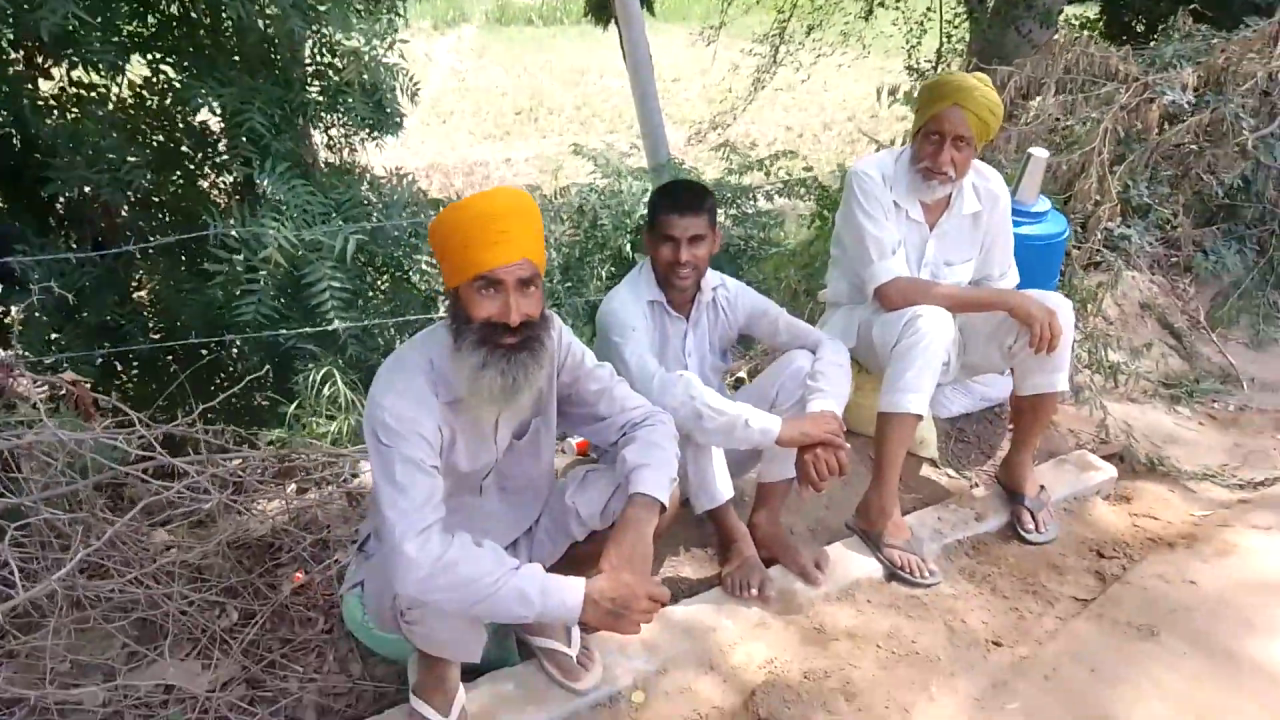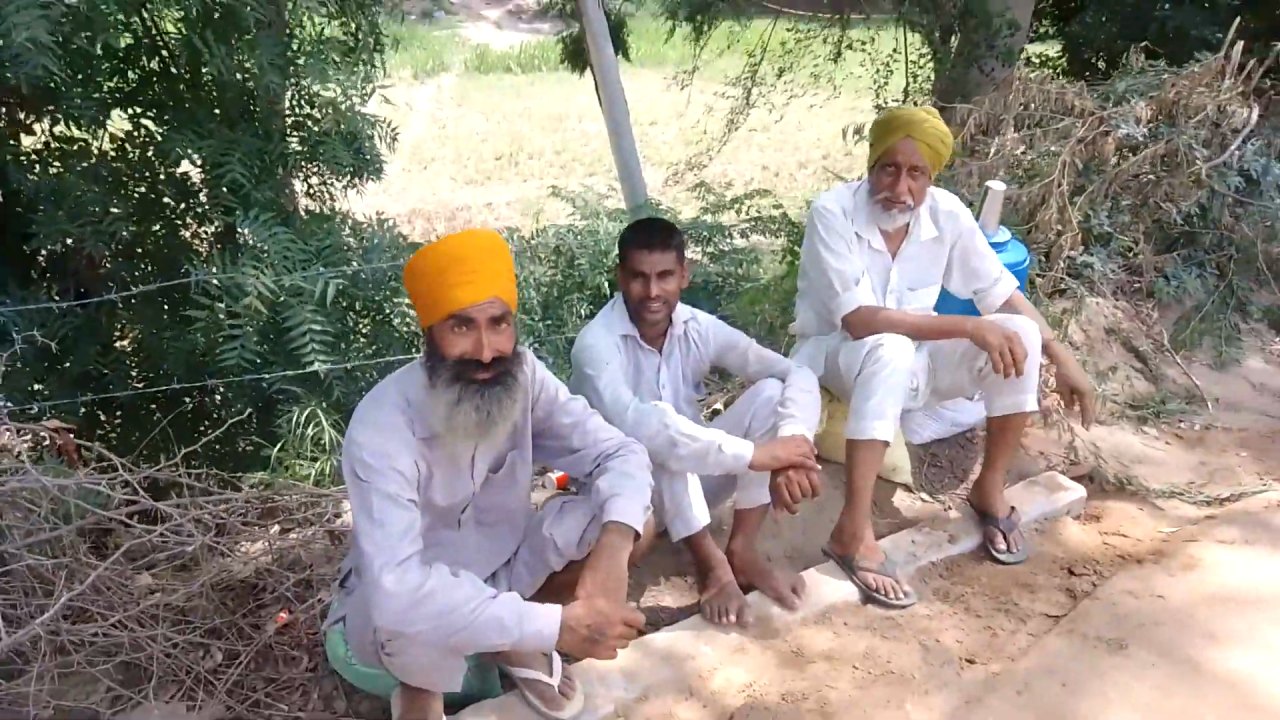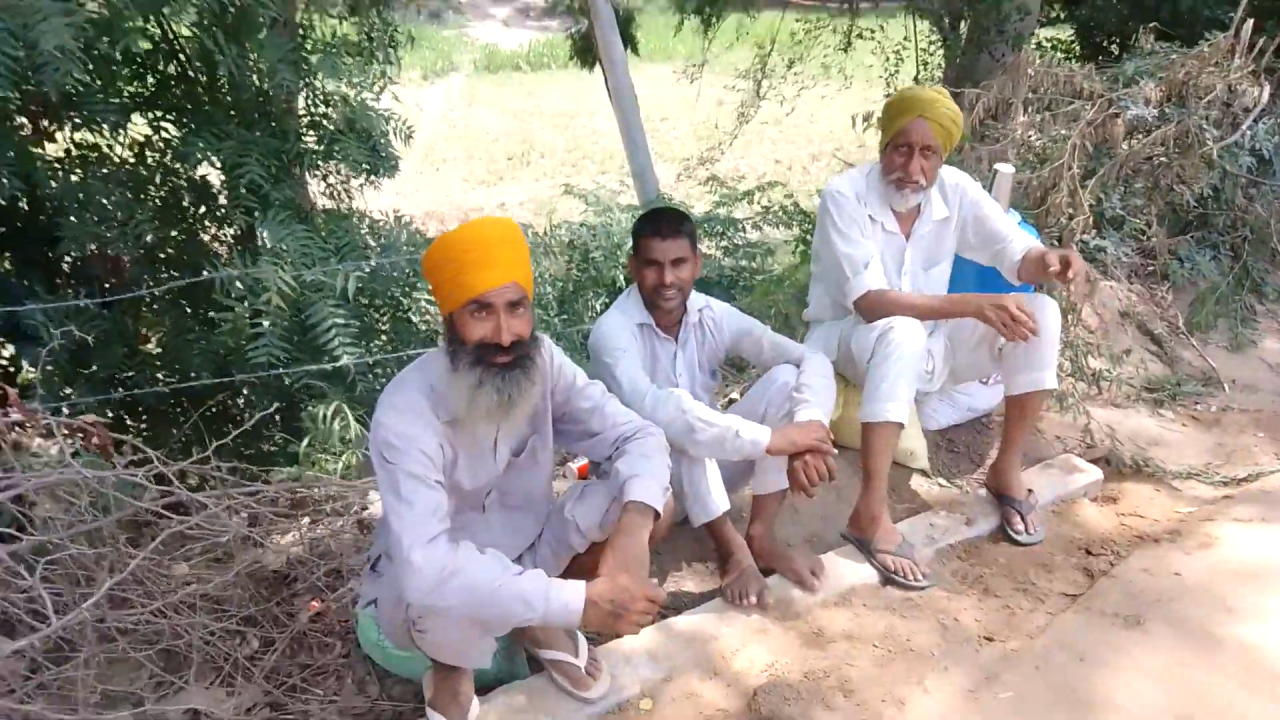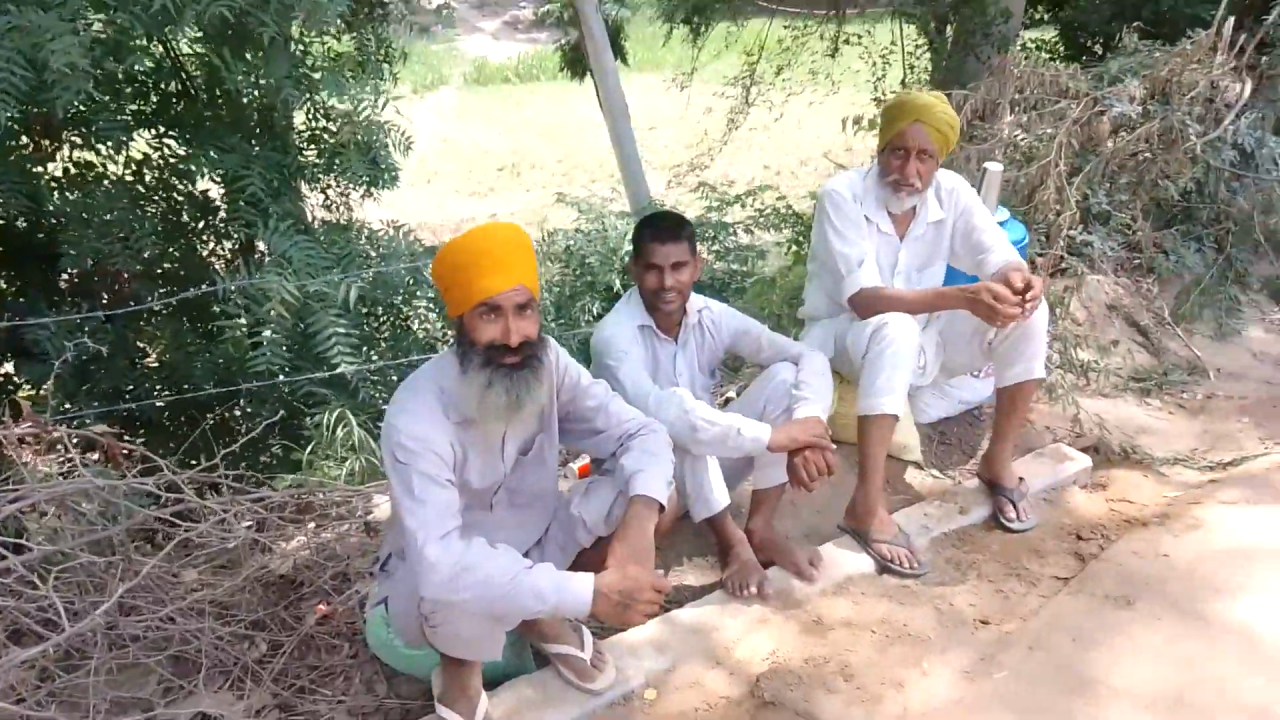
dt=0.3s
person 1, frame 1
left shoulder: (546, 338)
right shoulder: (404, 390)
left elbow: (647, 423)
right elbow: (420, 559)
left wrist: (638, 522)
right wrist: (580, 600)
left hip: (523, 532)
right hip: (425, 568)
left knee: (654, 488)
right knee: (437, 588)
left ankle: (534, 611)
right ankle: (437, 659)
person 1, frame 2
left shoulder: (522, 374)
right shoulder: (382, 426)
left elbow: (621, 454)
right elbow: (397, 591)
left wrist: (613, 548)
right wrist: (556, 625)
left hip: (502, 564)
right hip: (405, 598)
left knee: (633, 520)
right knee: (420, 621)
left ankle: (512, 639)
person 1, frame 3
left shoulder: (539, 360)
right shoulder: (406, 412)
left elbow: (639, 437)
right elbow: (426, 570)
left wrist: (633, 529)
right wrist: (579, 602)
left hip: (524, 548)
right hip: (432, 582)
left knee: (651, 500)
right knee: (446, 601)
left ankle: (535, 620)
right ankle: (450, 669)
person 1, frame 4
left shoulder: (546, 361)
right shoulder: (418, 414)
left elbow: (643, 433)
right elbow: (440, 566)
left wrist: (640, 520)
right wrist: (589, 593)
left hip: (531, 546)
right hip: (430, 583)
left knee: (653, 495)
right knee: (464, 597)
left ankle: (542, 615)
right ankle: (460, 662)
person 2, frame 1
left shoulder: (988, 189)
right shoulder: (871, 179)
left elbow: (1000, 284)
right elbow: (892, 291)
left wrist: (1024, 376)
right wrist: (1007, 302)
left hip: (942, 333)
right hip: (864, 326)
left knee: (1053, 310)
right knee: (928, 322)
left ankle: (1018, 466)
right ankle: (879, 506)
person 2, frame 2
left shoulder: (946, 213)
right shoulder: (833, 211)
left elbow: (999, 292)
right elbow: (859, 319)
left wrist: (1059, 356)
right wrist: (968, 327)
left hip: (912, 356)
right hip: (835, 354)
left knee: (1020, 337)
right knee: (890, 350)
left ankle: (989, 489)
right ankle: (853, 531)
person 2, frame 3
left shoulder: (956, 189)
right shoulder: (845, 195)
left elbow: (1018, 252)
right elbow: (870, 302)
left wrist: (1048, 262)
right wrist: (973, 305)
left hip: (925, 341)
right hip: (849, 339)
left knee: (1039, 313)
right knee: (902, 334)
left ankle: (1005, 471)
right ankle: (870, 515)
person 2, frame 4
left shoulder: (952, 192)
right shoulder: (842, 195)
left elbow: (999, 260)
right elbow: (864, 300)
left wrist: (1018, 277)
right wrist: (963, 298)
left hip: (918, 337)
right hip: (843, 336)
left knee: (1026, 311)
right knee: (895, 328)
left ankle: (997, 461)
right ankle: (867, 506)
person 3, frame 1
left shoulder: (728, 295)
right shoulder: (622, 309)
left elbow: (828, 348)
right elbow: (659, 394)
left wrist: (821, 423)
right wrist: (779, 429)
left hip: (717, 446)
left knee: (801, 365)
right knee: (682, 409)
left ankle: (765, 526)
right ankle: (733, 536)
person 3, frame 2
left shoulder: (699, 328)
right shoulder: (596, 344)
left elbow: (798, 375)
right elbow: (633, 423)
left wrist: (792, 443)
right wrist: (751, 453)
left hip: (691, 479)
left knee: (771, 392)
right knee: (657, 440)
left ankle: (742, 552)
right ankle: (711, 564)
person 3, frame 3
left shoulder: (713, 316)
right shoulder: (613, 332)
left elbow: (812, 361)
right elbow: (653, 410)
left wrist: (808, 430)
right wrist: (768, 439)
left hip: (710, 465)
left knee: (786, 378)
right knee: (676, 426)
left ankle: (761, 537)
right ankle: (730, 547)
person 3, frame 4
left shoulder: (712, 316)
right shoulder: (614, 335)
left elbow: (810, 359)
right elbow: (657, 411)
left wrist: (806, 428)
right wrist: (769, 436)
left hip: (711, 461)
left knee: (785, 376)
right knee: (679, 425)
left ankle: (761, 530)
right ankle: (731, 541)
